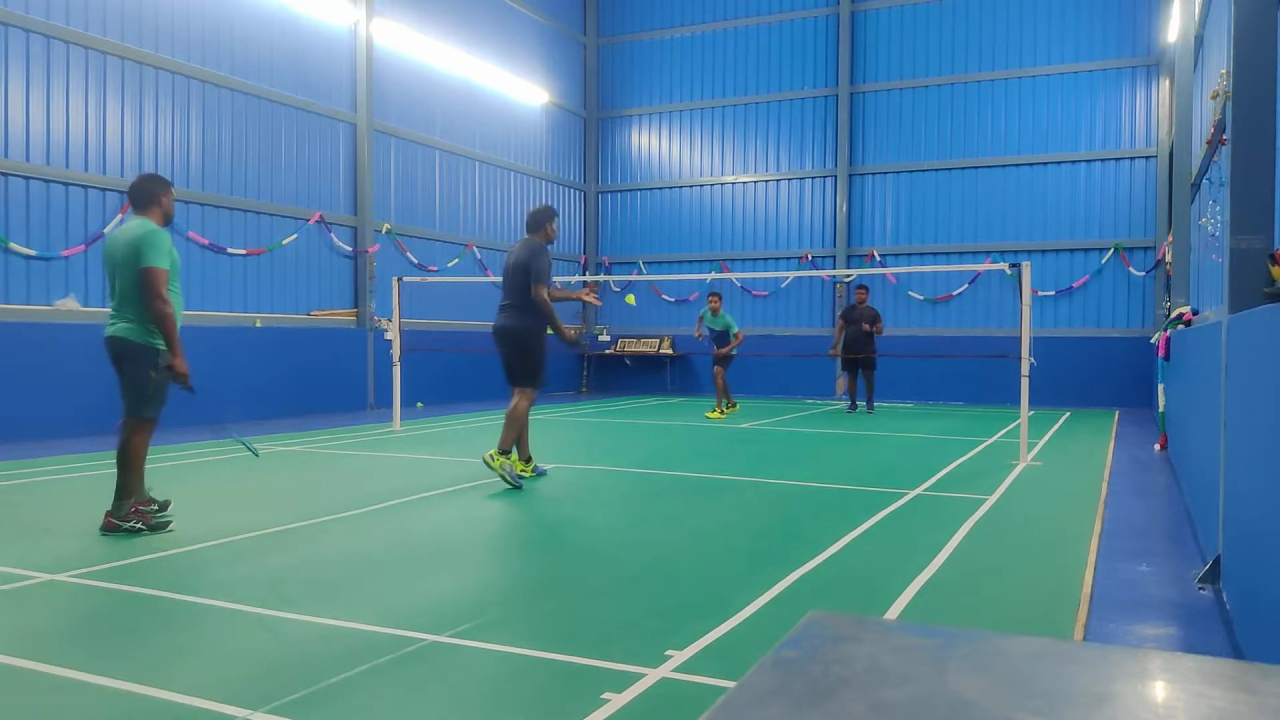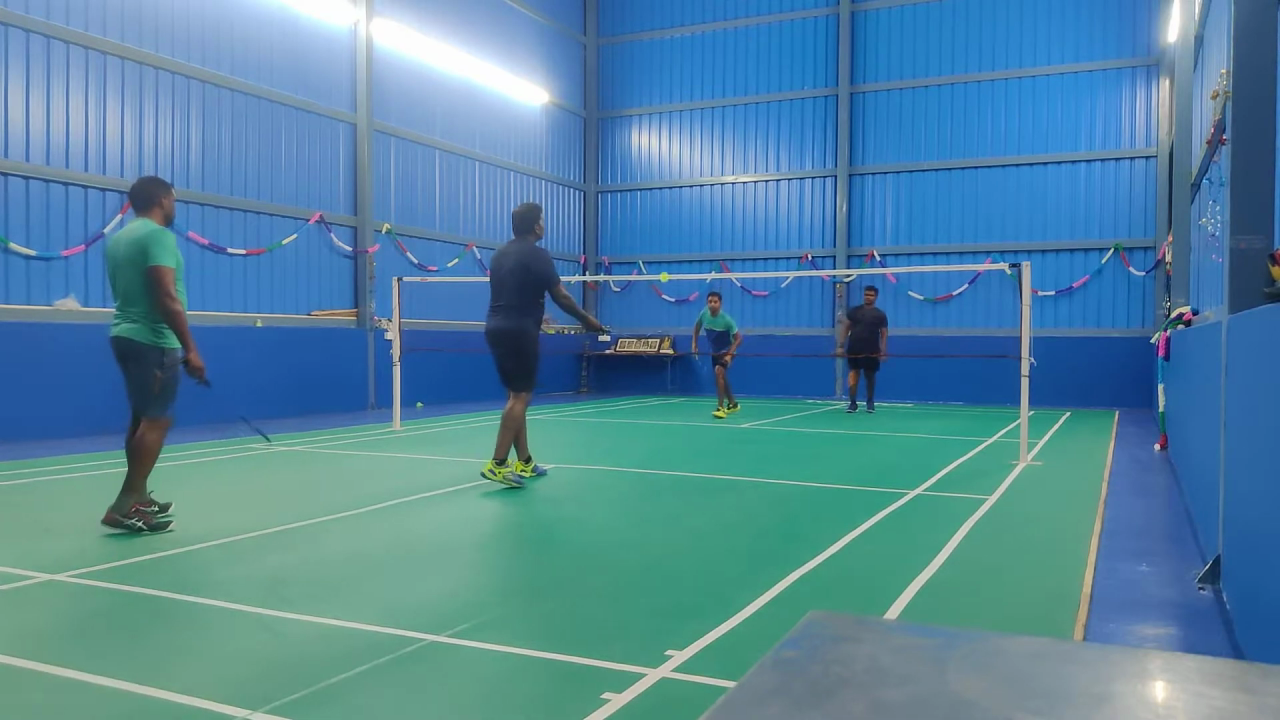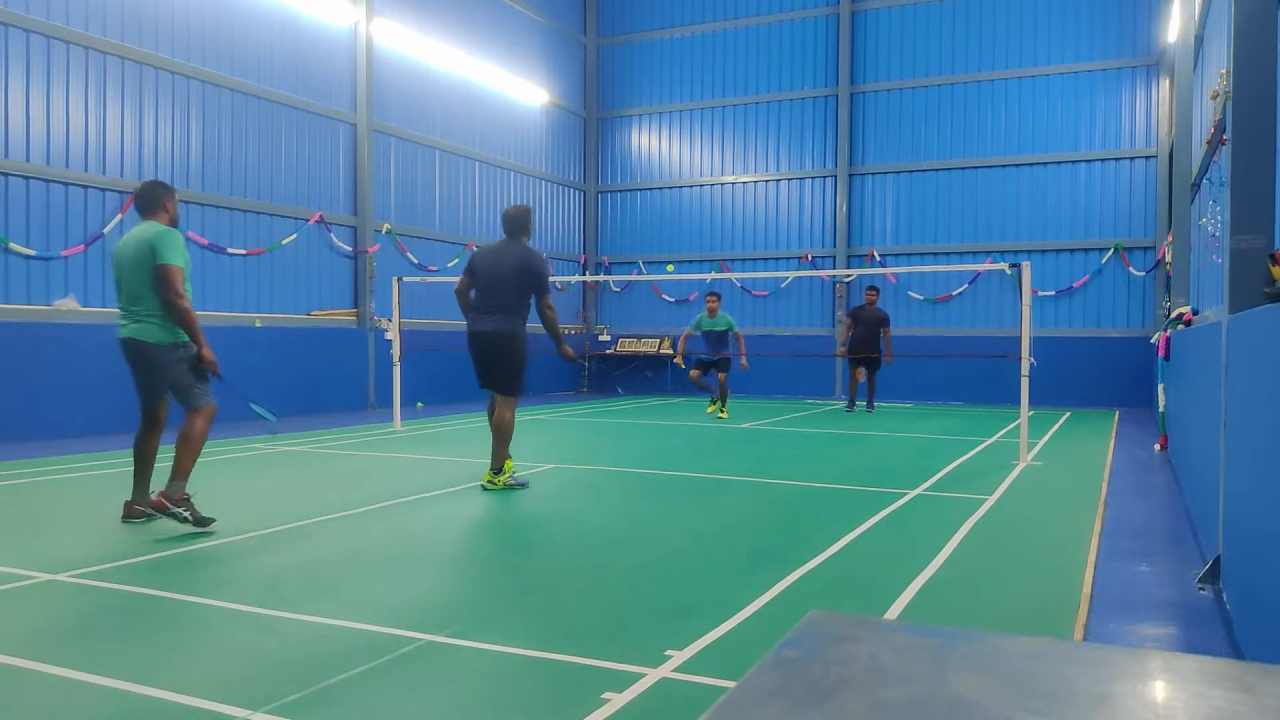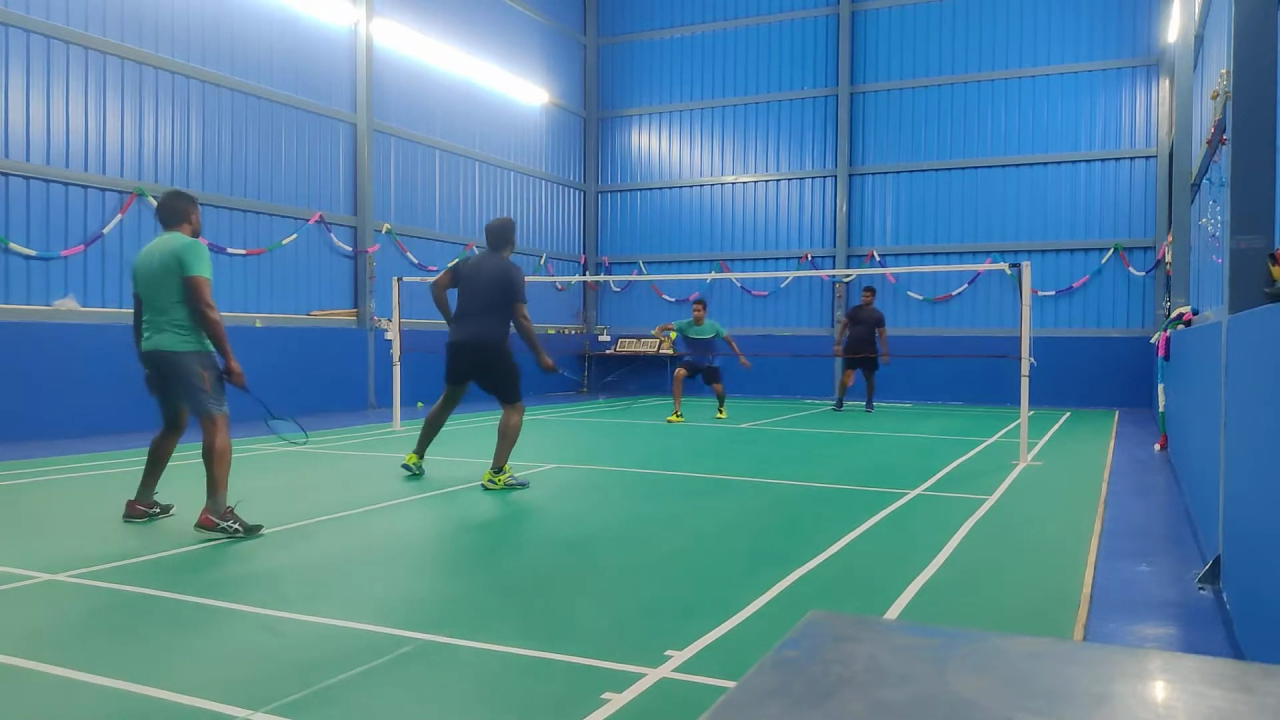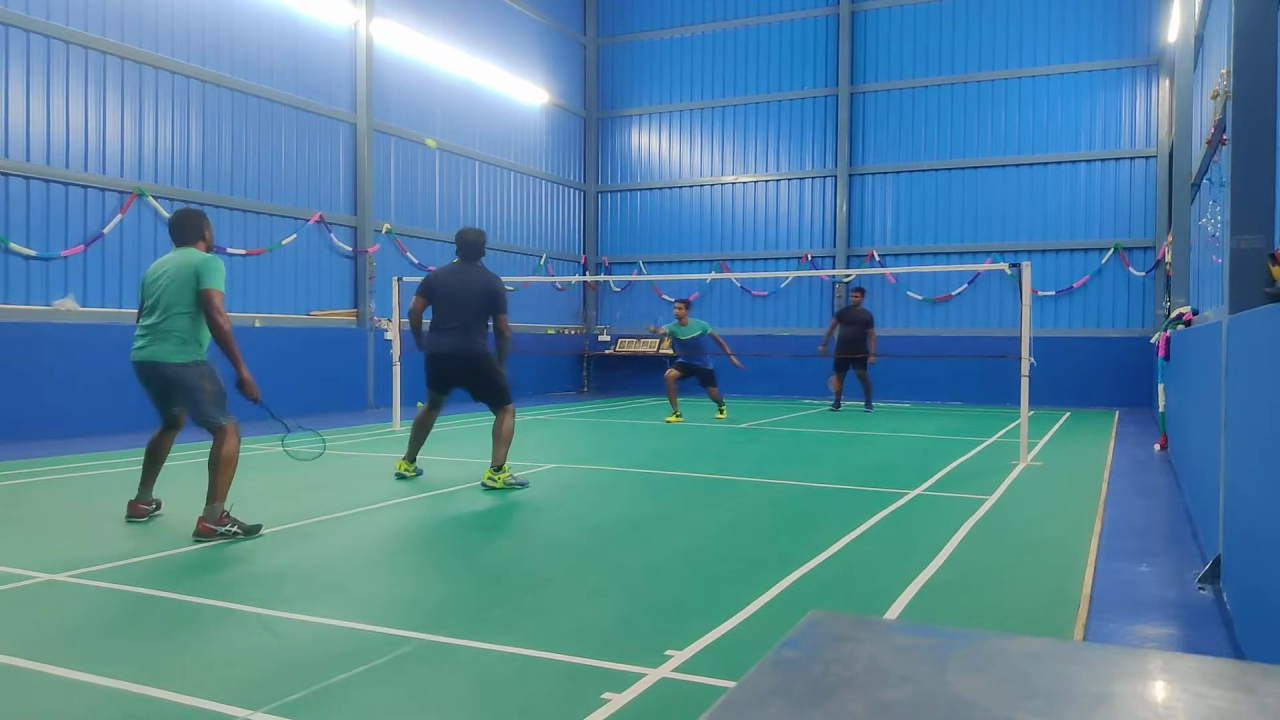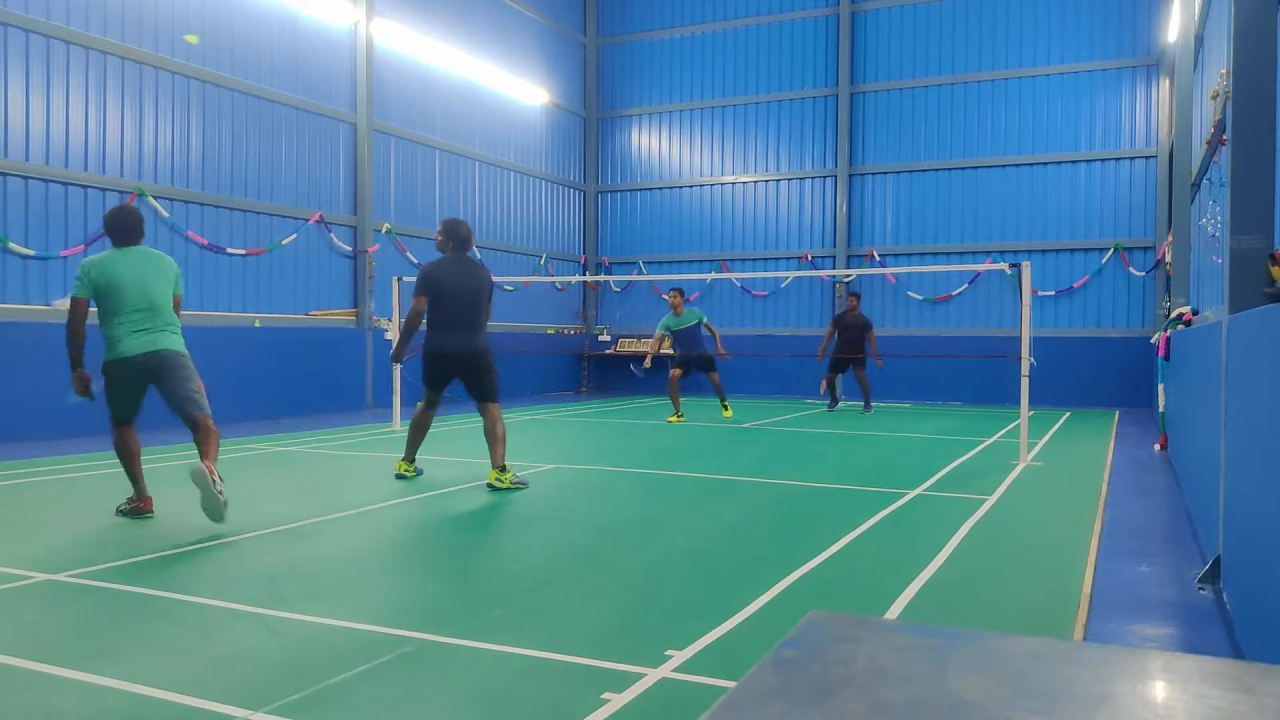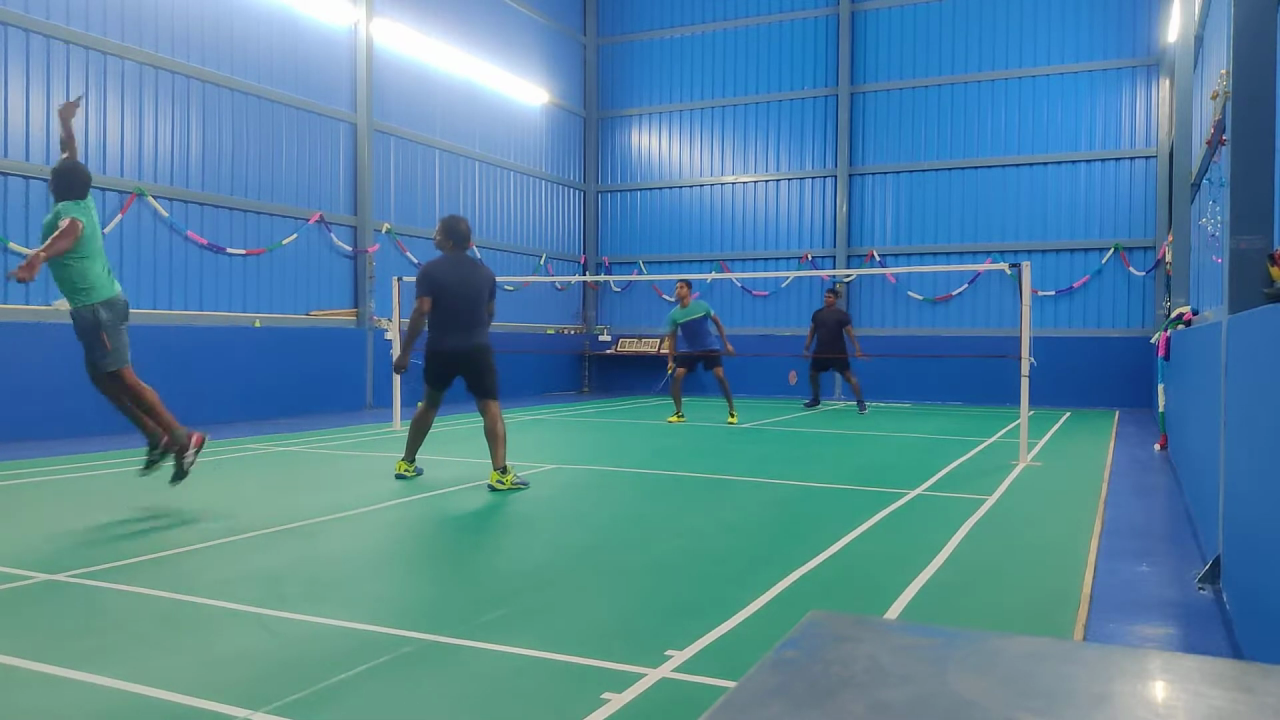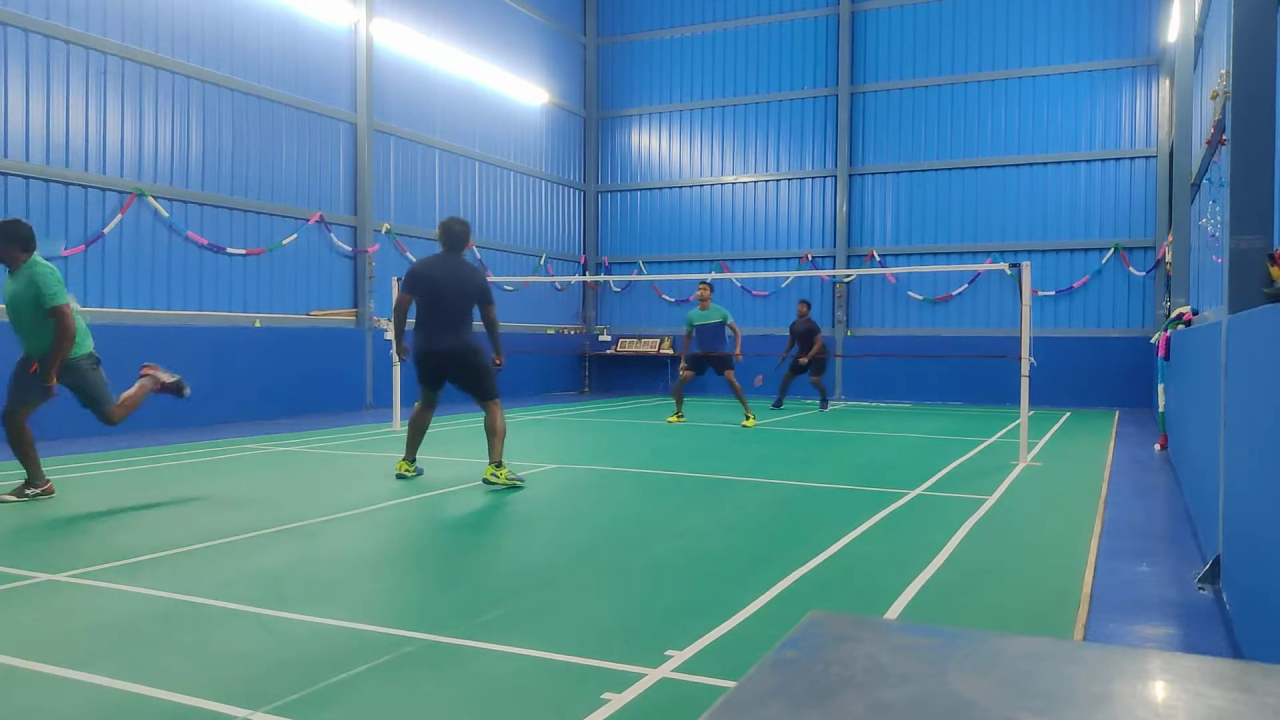
dt=0.3s
person 1, frame 1
left shoulder: (118, 235)
right shoulder: (154, 235)
right elbow: (158, 298)
right wrist: (176, 353)
left hip: (122, 336)
right hip: (146, 342)
left knee: (135, 421)
right knee: (141, 424)
left ankle: (136, 497)
right ankle: (121, 513)
person 1, frame 2
left shoulder: (119, 238)
right shoulder: (158, 236)
right elbow: (167, 297)
right wrist: (190, 349)
left hip: (126, 336)
right hip: (153, 341)
left knee: (143, 418)
right knee: (156, 423)
left ankle: (137, 501)
right ankle: (124, 507)
person 1, frame 3
left shoulder: (123, 243)
right shoulder: (166, 235)
right elbow: (175, 295)
right wrist: (201, 343)
left hip: (134, 338)
right hip: (164, 340)
left knee: (153, 418)
right knee: (203, 408)
left ankle: (139, 501)
right ankle: (174, 494)
person 1, frame 4
left shoulder: (143, 255)
right shoulder: (192, 247)
left elbow: (138, 318)
right elbow: (204, 307)
left wrist: (148, 364)
right wrist: (230, 358)
left hip: (153, 350)
right hip: (187, 350)
left knee: (173, 424)
right knee: (216, 422)
left ankle: (142, 501)
right ankle: (216, 512)
person 1, frame 5
left shoulder: (156, 267)
right shoulder: (207, 262)
right elbow: (216, 318)
right wrist: (242, 370)
left hip: (144, 359)
right hip: (182, 360)
left knee: (171, 422)
right knee: (226, 430)
left ankle: (142, 501)
right ankle: (213, 518)
person 1, frame 6
left shoulder: (94, 266)
right shoulder: (166, 263)
left elbow: (76, 323)
left wrist: (77, 369)
left hip: (124, 358)
right hip: (170, 351)
left knee: (122, 426)
right knee: (203, 422)
left ankle: (141, 499)
right ankle: (208, 465)
person 1, frame 7
left shoulder: (67, 208)
right shoulder: (81, 202)
left elbow: (69, 234)
right elbow: (70, 157)
left wrist: (37, 257)
right wrist: (66, 120)
left hip: (95, 306)
right hip: (99, 303)
left knee: (121, 378)
right knee: (102, 378)
left ankle: (182, 438)
right ankle: (158, 438)
person 1, frame 8
left shoulder: (39, 275)
left elbow: (67, 327)
left wrist: (51, 371)
left hip: (72, 358)
right hip: (37, 358)
left knee: (112, 416)
left ankle: (150, 379)
right ankle: (37, 482)
person 2, frame 1
left shoulder: (518, 250)
right shoulder: (539, 251)
right elbow: (539, 297)
left wrist: (577, 295)
right wrist: (560, 330)
left hip: (507, 327)
right hip: (525, 330)
left knee: (521, 393)
right knee: (526, 393)
left ankle: (524, 462)
right ankle: (501, 454)
person 2, frame 2
left shoulder: (499, 254)
right shoulder: (538, 255)
right elbow: (561, 297)
right wrist: (588, 321)
left hip: (495, 330)
right hip: (519, 333)
left knee: (518, 396)
right knee: (519, 397)
left ankle: (524, 462)
right ankle: (498, 465)
person 2, frame 3
left shoulder: (483, 254)
right shoulder: (532, 259)
left elbow: (461, 290)
right elbow: (545, 308)
right wrist: (561, 344)
left hip: (478, 333)
right hip: (508, 335)
left knee: (497, 398)
right knee: (506, 403)
left ankle: (503, 460)
right ankle: (496, 474)
person 2, frame 4
left shoulder: (469, 263)
right shoulder: (512, 271)
left elbow: (436, 287)
right elbow: (521, 320)
left wrist: (452, 321)
right wrist: (541, 355)
left hip: (459, 343)
right hip: (490, 346)
left knee: (448, 401)
right knee: (514, 408)
left ankle: (415, 456)
right ankle: (497, 473)
person 2, frame 5
left shoulder: (437, 275)
right shoulder: (492, 282)
left elbow: (414, 311)
right elbow: (502, 329)
left wrist: (421, 342)
right wrist: (500, 364)
left hip: (437, 354)
right hip: (473, 356)
left knee: (432, 406)
right knee: (505, 410)
left ankle: (407, 463)
right ankle: (497, 472)
person 2, frame 6
left shoulder: (431, 271)
right shoulder: (483, 274)
left elbow: (418, 312)
left wrist: (400, 347)
left hip: (438, 351)
right hip: (475, 351)
left knee: (428, 404)
right knee: (491, 409)
left ankle: (406, 463)
right ankle: (499, 472)
person 2, frame 7
left shoulder: (430, 270)
right shoulder: (485, 272)
left elbow: (421, 313)
left wrist: (404, 353)
left hip: (440, 350)
right hip: (477, 349)
left knee: (430, 404)
right knee: (490, 409)
left ankle: (406, 463)
right ankle: (500, 473)
person 2, frame 8
left shoulder: (419, 268)
right shoulder: (475, 276)
left elbow: (400, 308)
right elbow: (490, 319)
left wrist: (399, 341)
right wrist: (498, 352)
left hip: (426, 351)
right hip: (461, 351)
left knee: (426, 403)
right knee: (492, 405)
left ankle: (407, 463)
right ankle: (497, 468)
